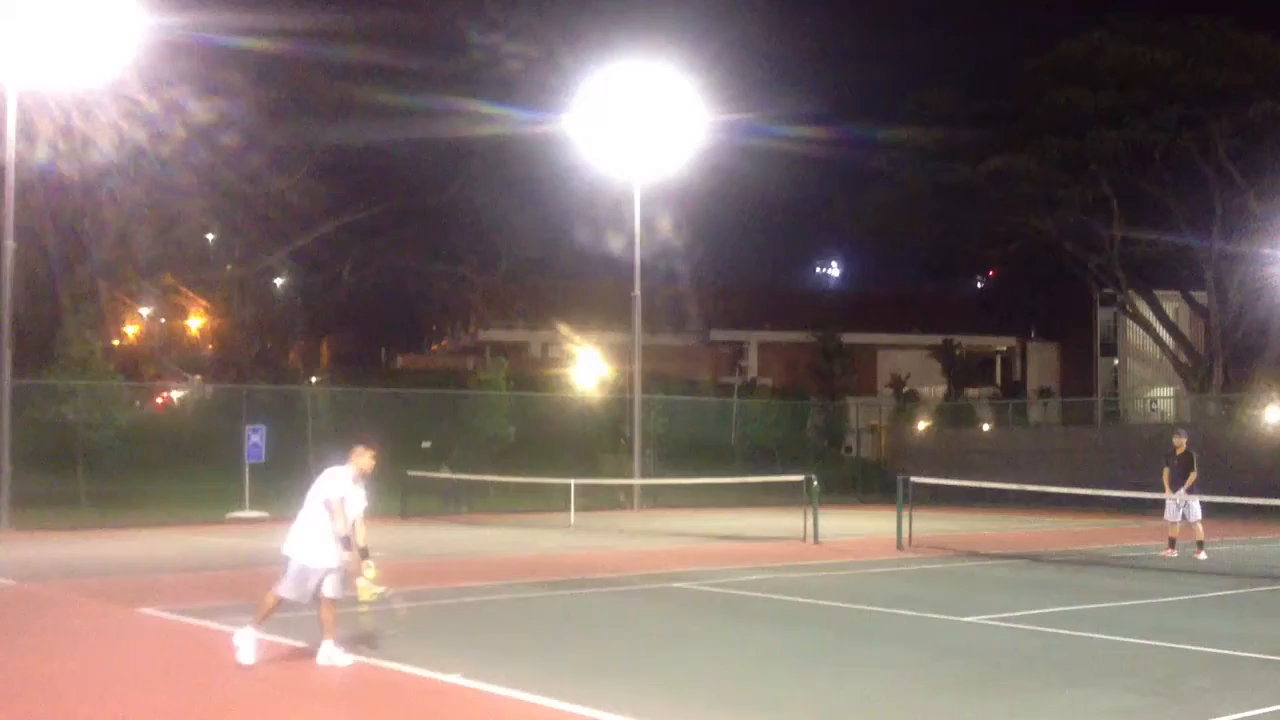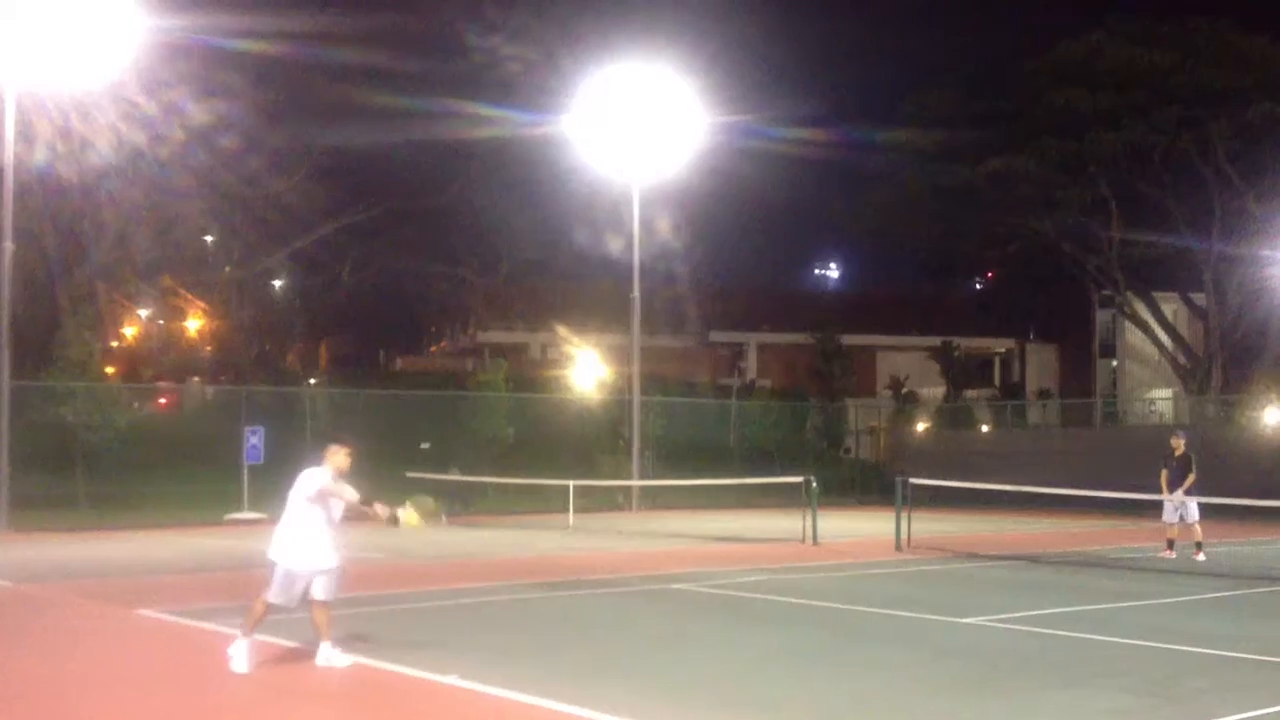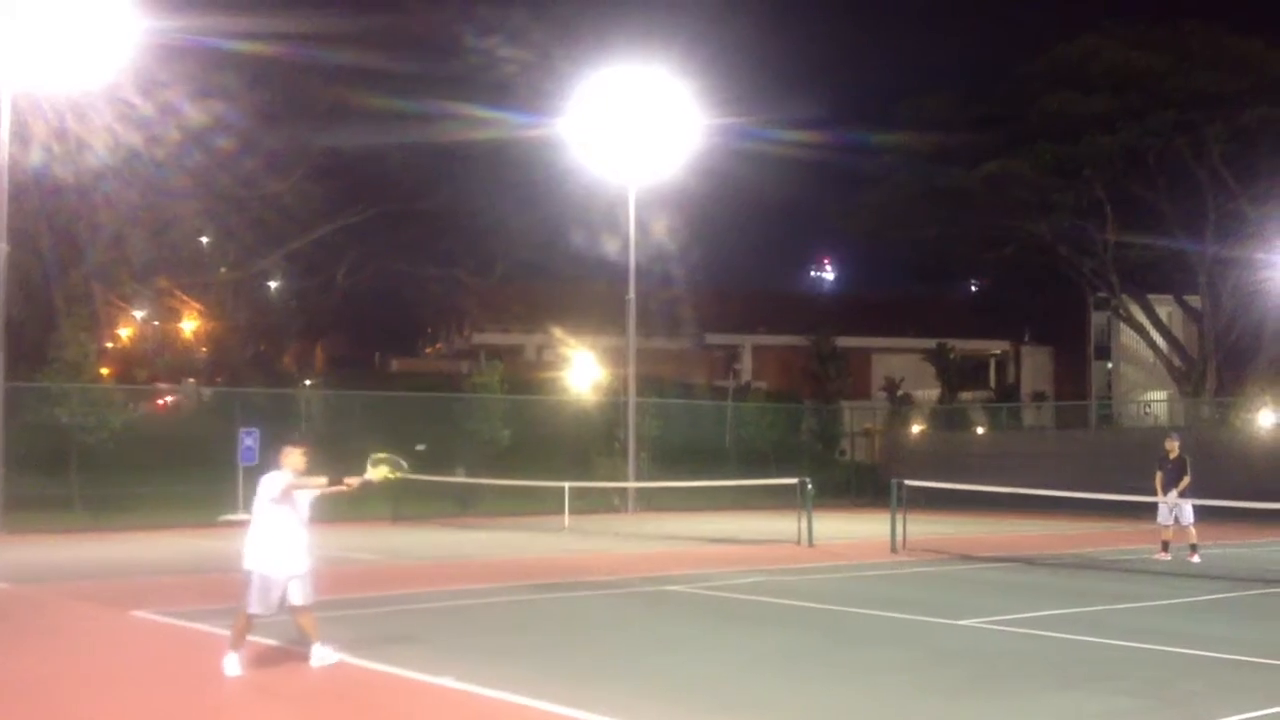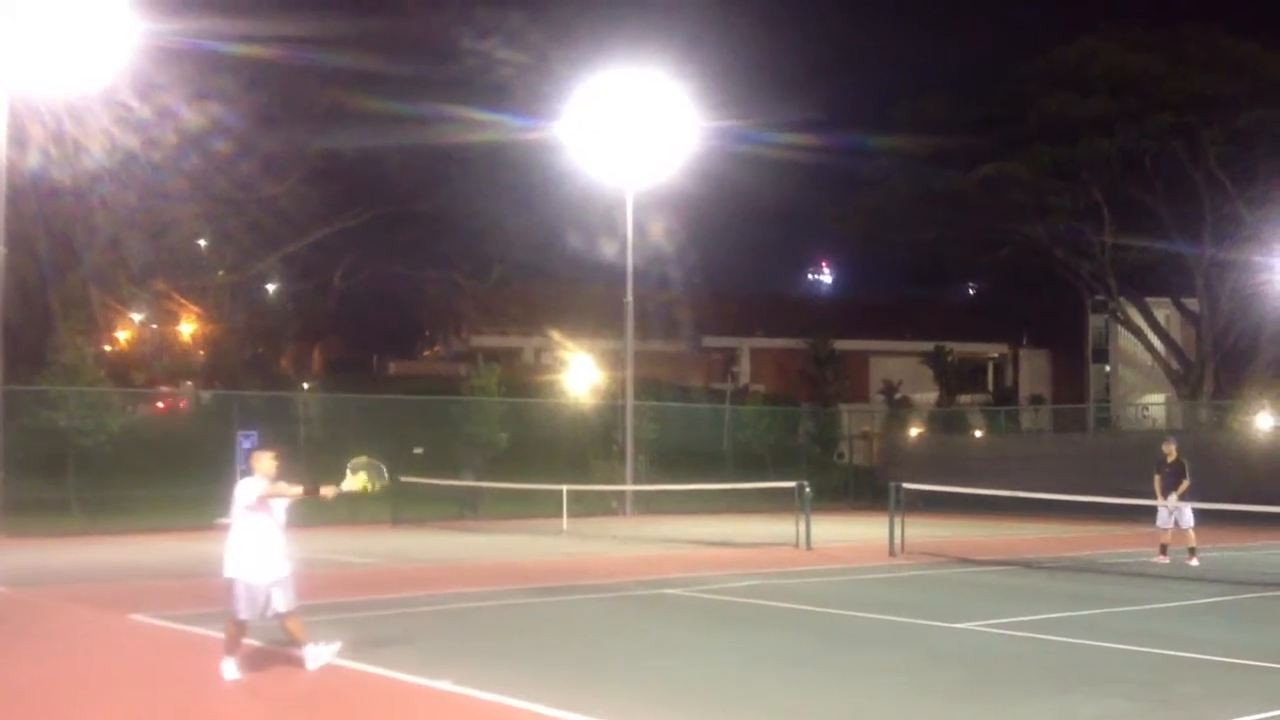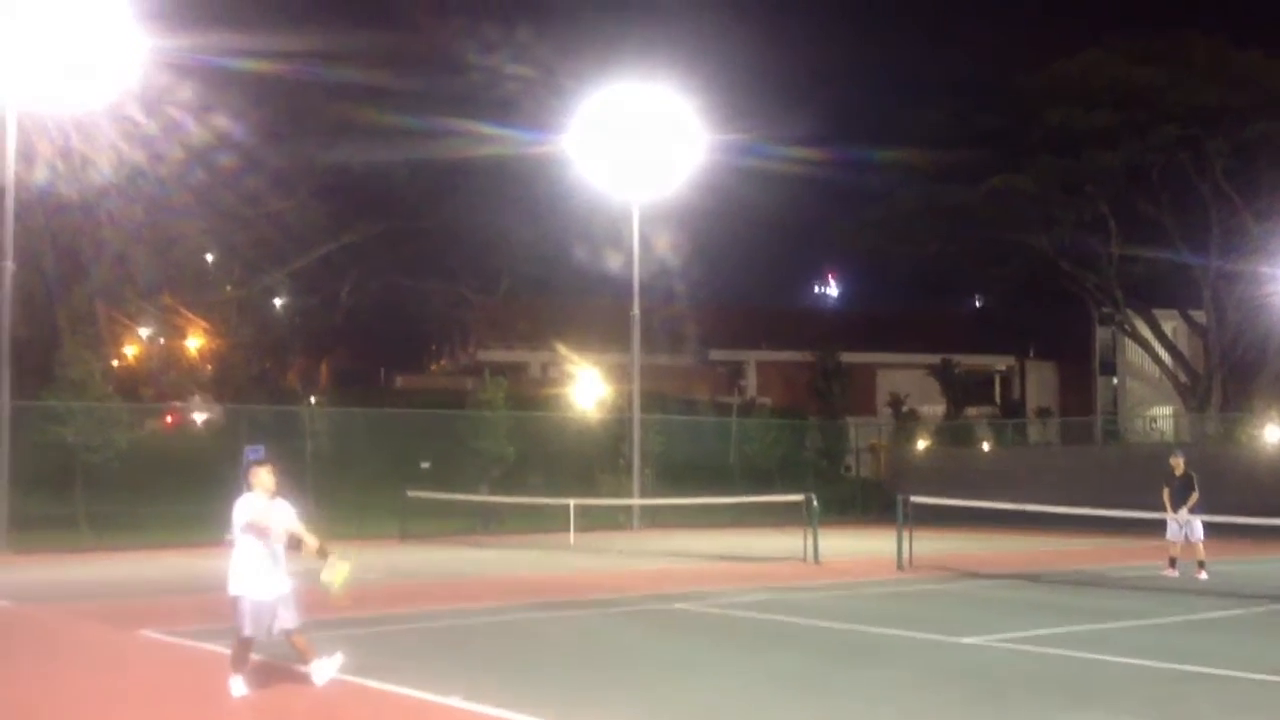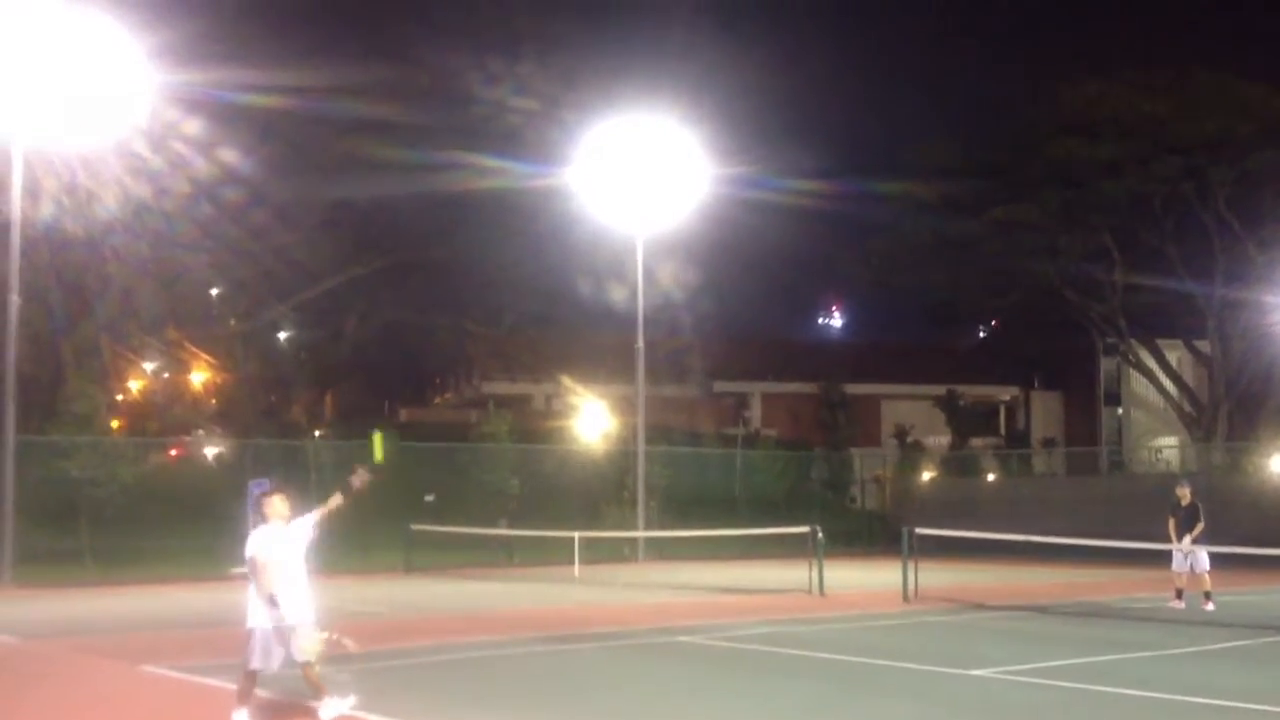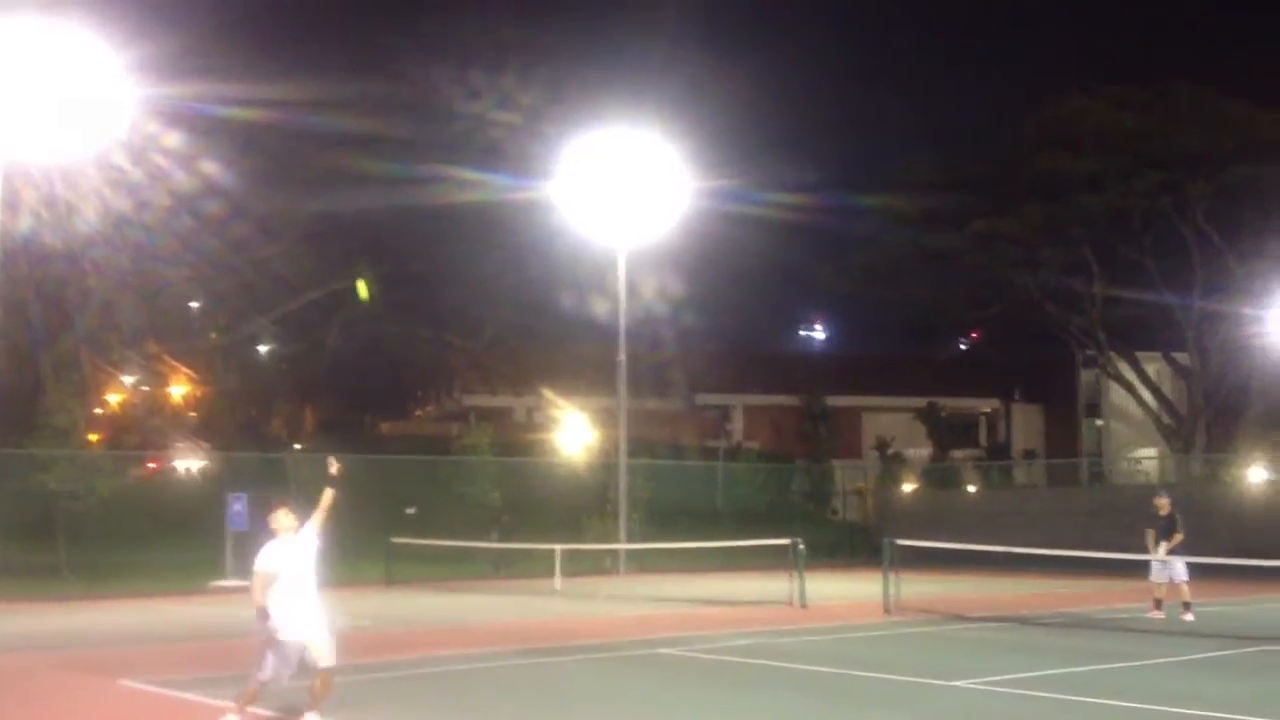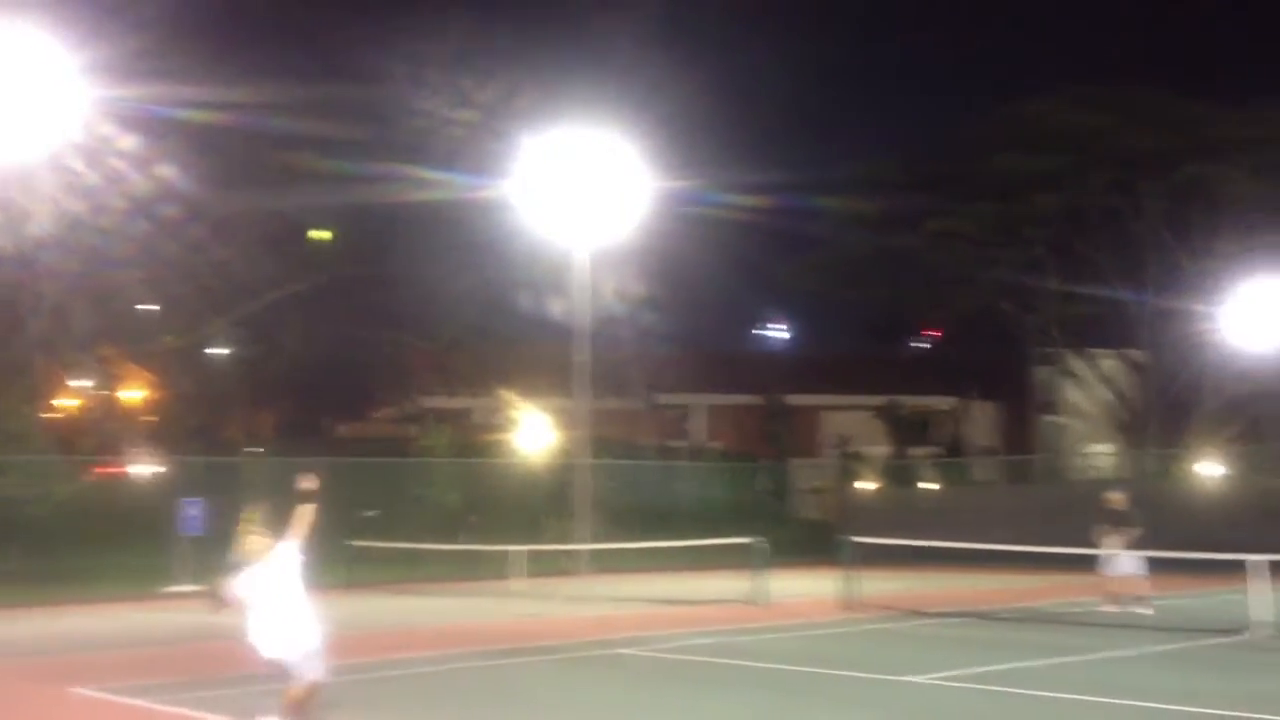
dt=0.3s
person 1, frame 1
left shoulder: (359, 487)
right shoulder: (335, 476)
left elbow: (358, 523)
right elbow: (336, 511)
left wrist: (365, 556)
right wrist: (346, 541)
left hip: (334, 553)
right hip: (308, 549)
left knee: (329, 599)
right knee: (282, 592)
left ankle: (328, 648)
right ankle: (250, 633)
person 1, frame 2
left shoulder: (339, 483)
right shoulder: (313, 477)
left elbow: (356, 504)
right elbow: (336, 492)
left wrist: (375, 509)
right wrist: (371, 504)
left hip: (324, 555)
right hip: (295, 552)
left knee: (321, 601)
right knee: (271, 598)
left ankle: (326, 649)
right ankle: (243, 642)
person 1, frame 3
left shoulder: (303, 486)
right shoulder: (272, 480)
left elbow: (323, 487)
right elbow: (302, 482)
left wrist: (347, 483)
right wrist: (340, 481)
left hip: (296, 560)
right hip: (266, 560)
left knee: (301, 606)
right knee: (251, 610)
left ankle: (317, 650)
right ankle: (232, 655)
person 1, frame 4
left shoulder: (278, 488)
right shoulder: (246, 487)
left elbow: (294, 493)
right elbow: (277, 491)
left wrist: (322, 491)
right wrist: (314, 490)
left hip: (276, 565)
right hip: (246, 567)
left knee: (286, 611)
right knee: (240, 617)
left ankle: (309, 651)
right ankle: (229, 660)
person 1, frame 5
left shoulder: (281, 505)
right shoulder: (245, 504)
left elbow: (301, 530)
right elbow: (266, 527)
left wrist: (322, 552)
right wrist: (297, 543)
left hip: (279, 583)
right hip: (250, 585)
left knee: (292, 628)
right knee: (247, 635)
left ankle: (315, 666)
right ankle: (237, 677)
person 1, frame 6
left shoulder: (298, 528)
right shoulder: (259, 538)
left elbow: (325, 510)
right elbow: (262, 571)
left wrist: (349, 487)
right wrist: (275, 604)
left hip: (299, 613)
right hip: (267, 616)
left knee: (309, 660)
right knee: (255, 668)
person 1, frame 7
left shoulder: (305, 539)
right shoulder: (271, 552)
left elbow: (322, 509)
right elbow: (259, 589)
left wrist: (332, 478)
right wrist: (265, 617)
left hip: (314, 624)
right hip: (284, 628)
left knee: (325, 668)
right knee: (266, 677)
person 1, frame 8
left shoulder: (285, 555)
right shoulder: (245, 580)
left elbow: (300, 527)
left wrist: (307, 495)
left hip: (306, 636)
right hip: (279, 642)
left knee: (312, 681)
right knee: (307, 681)
